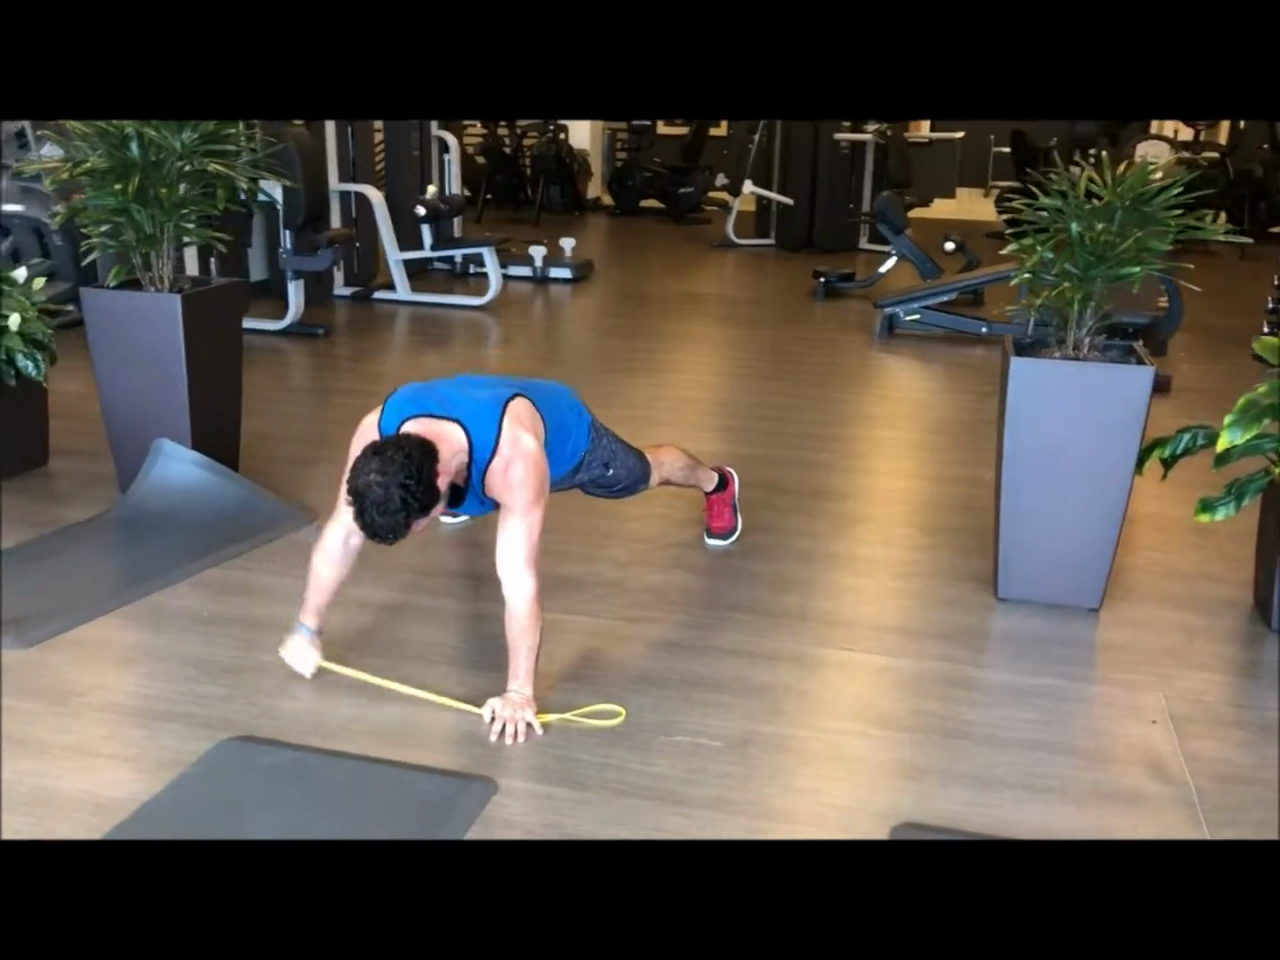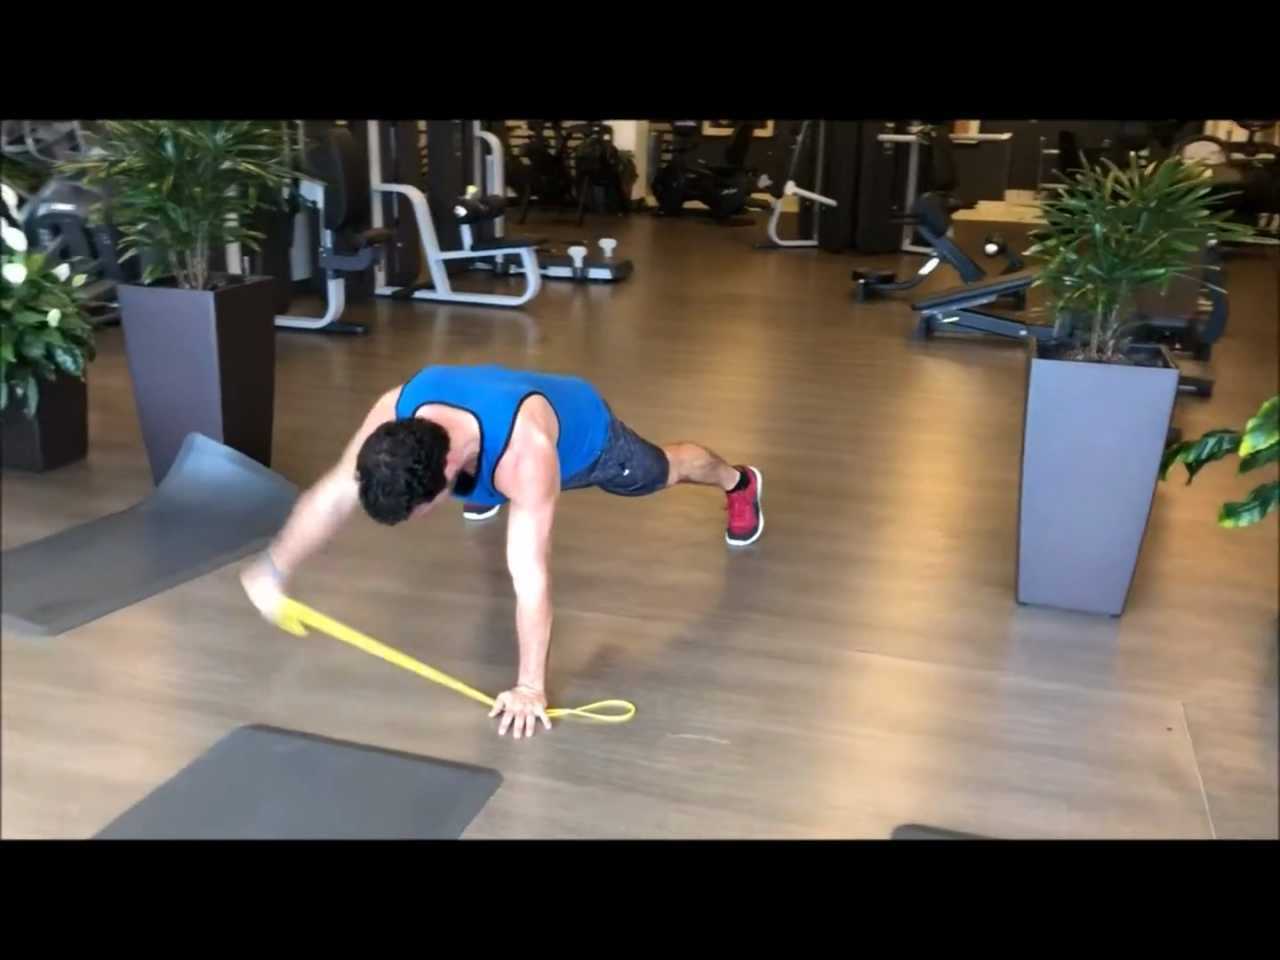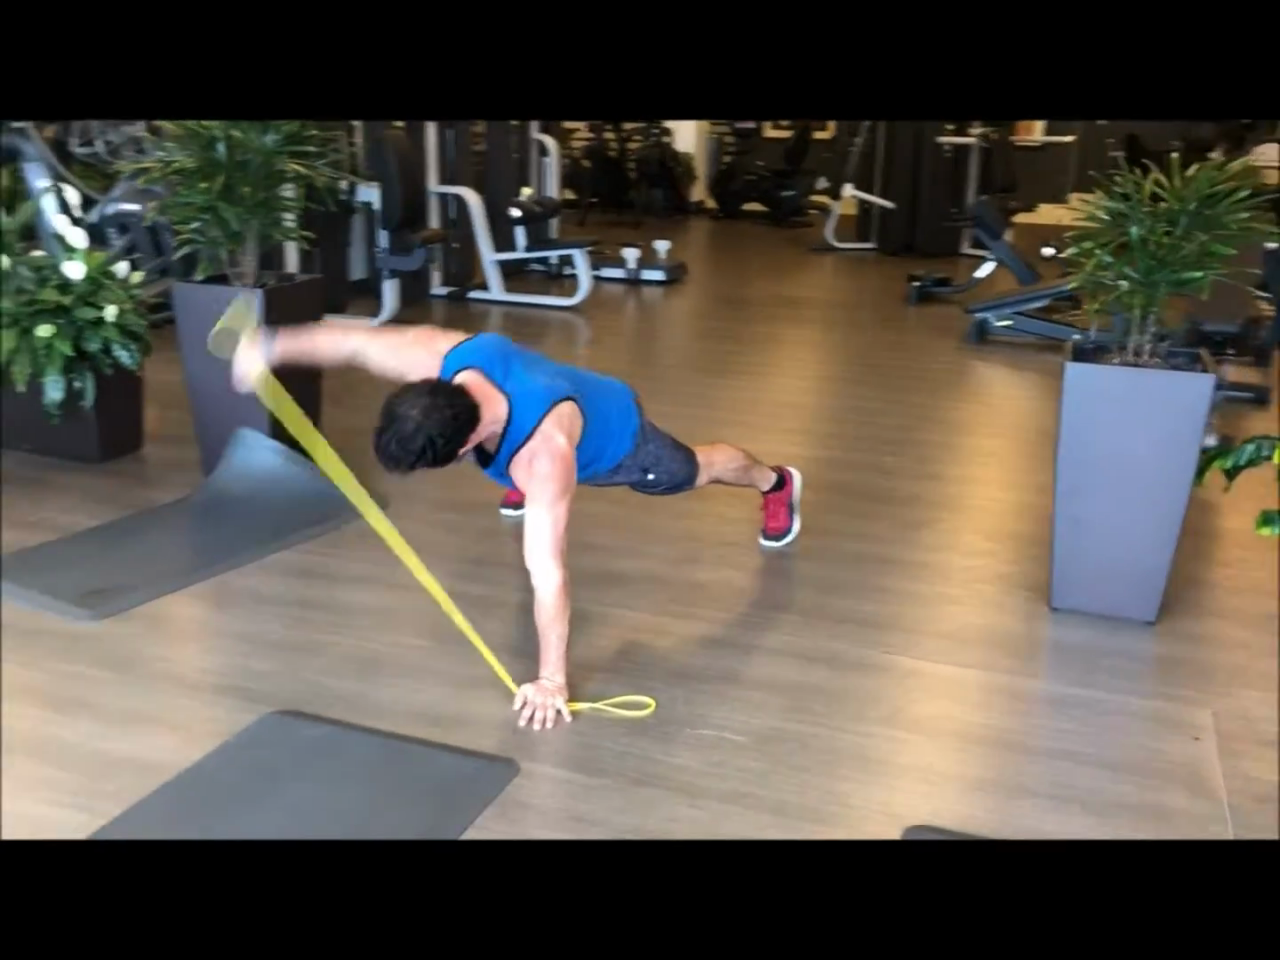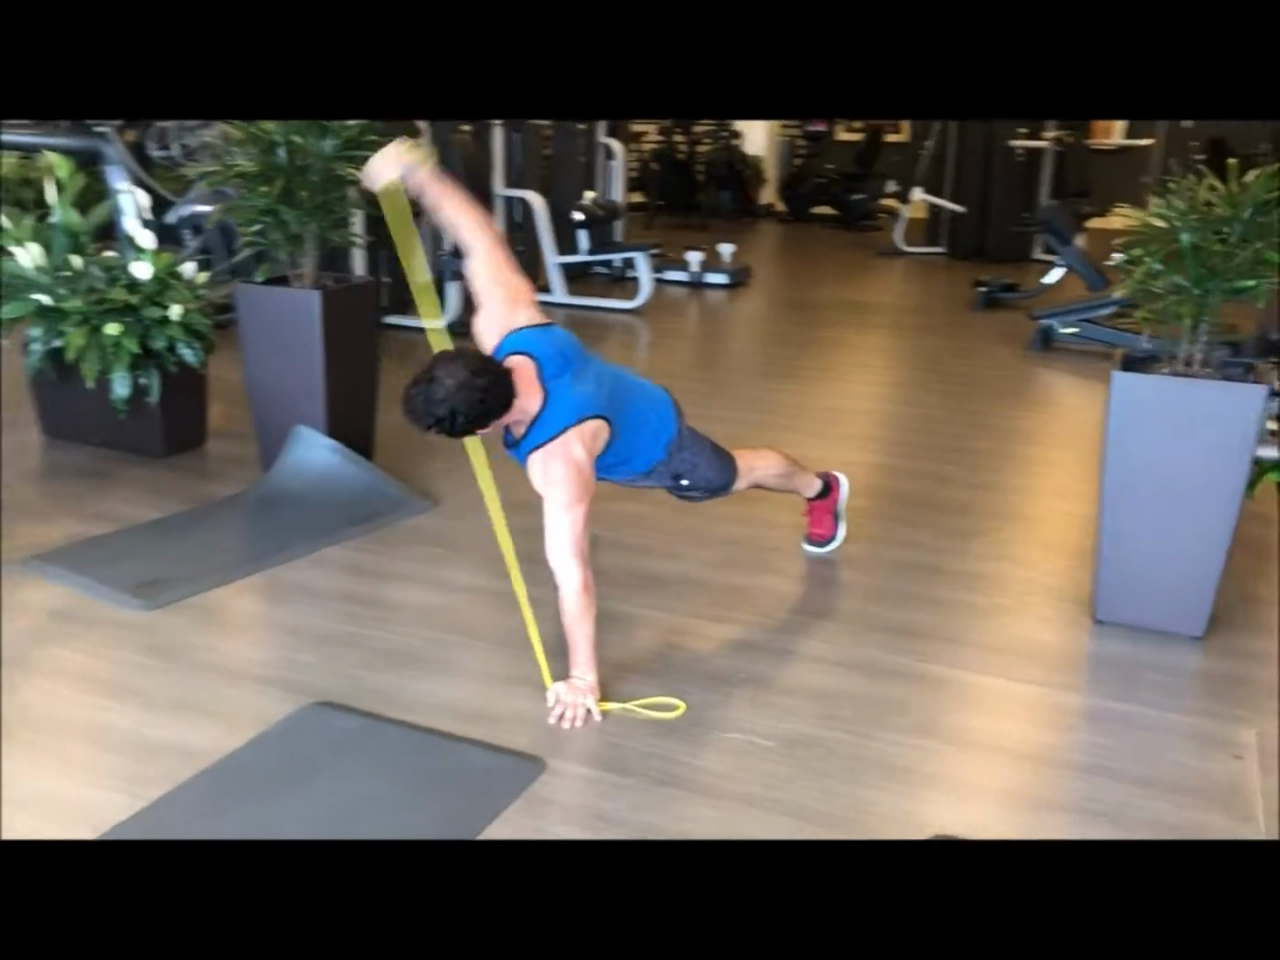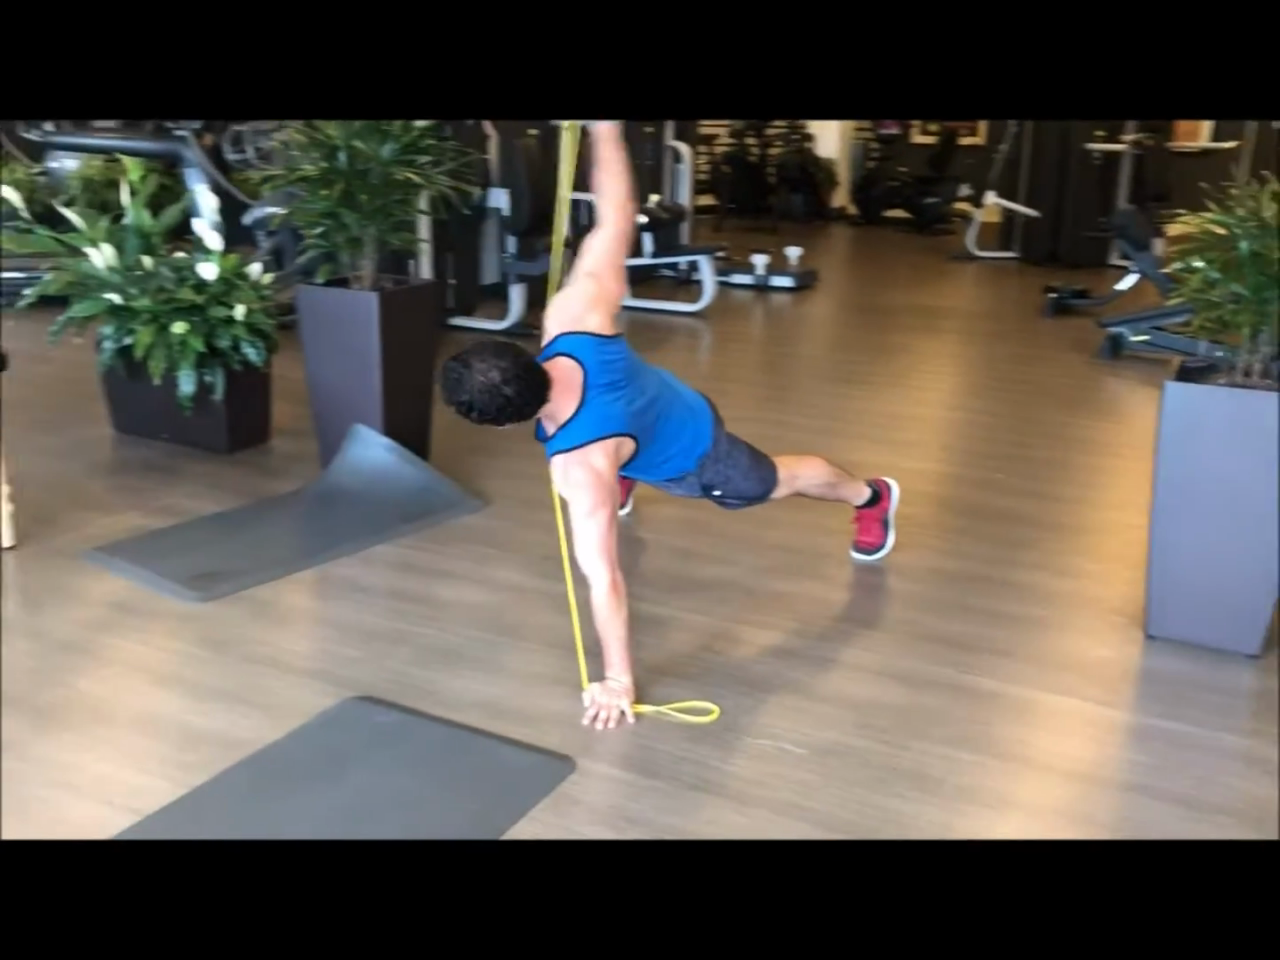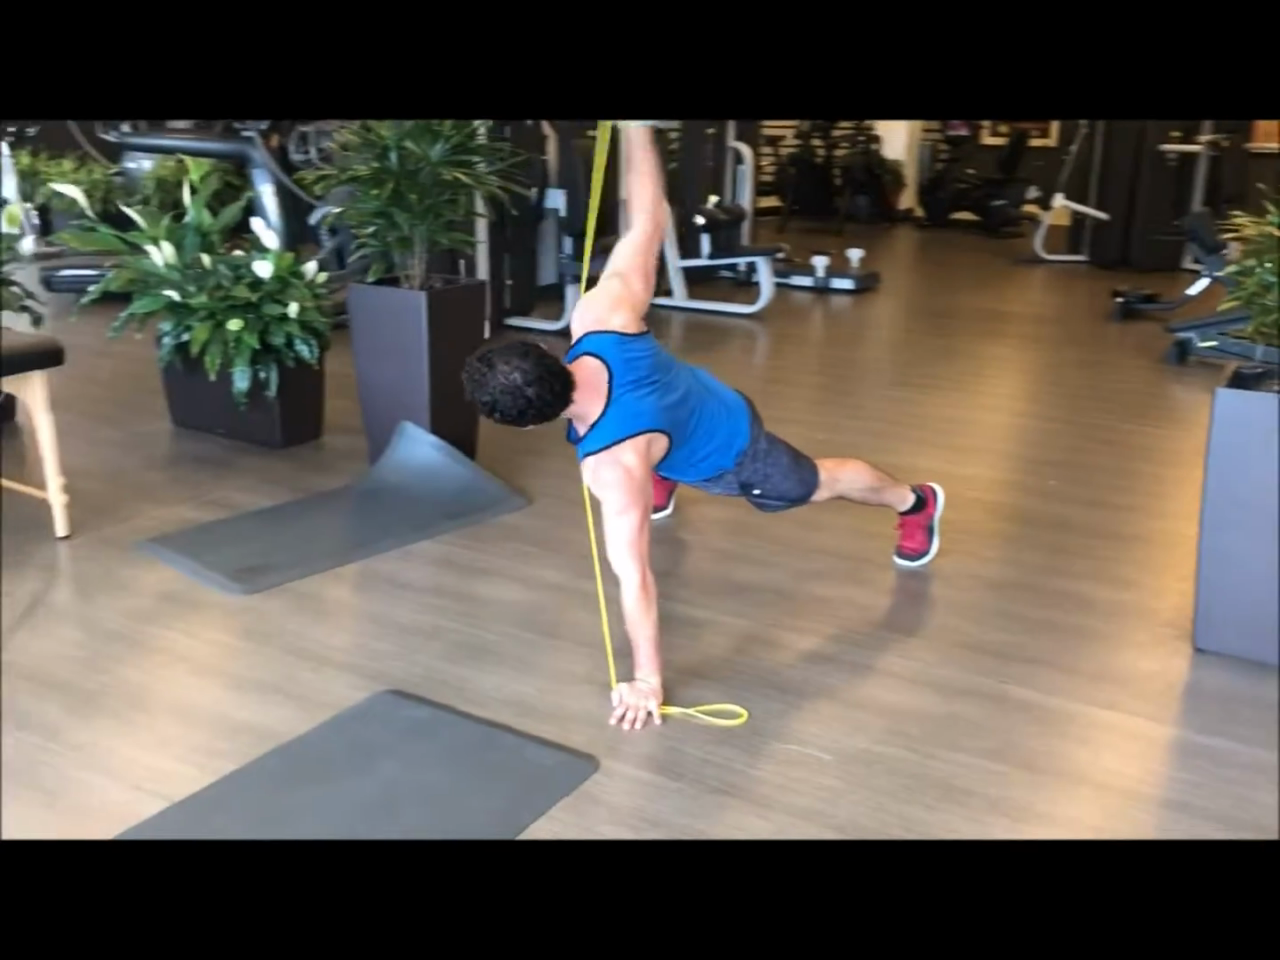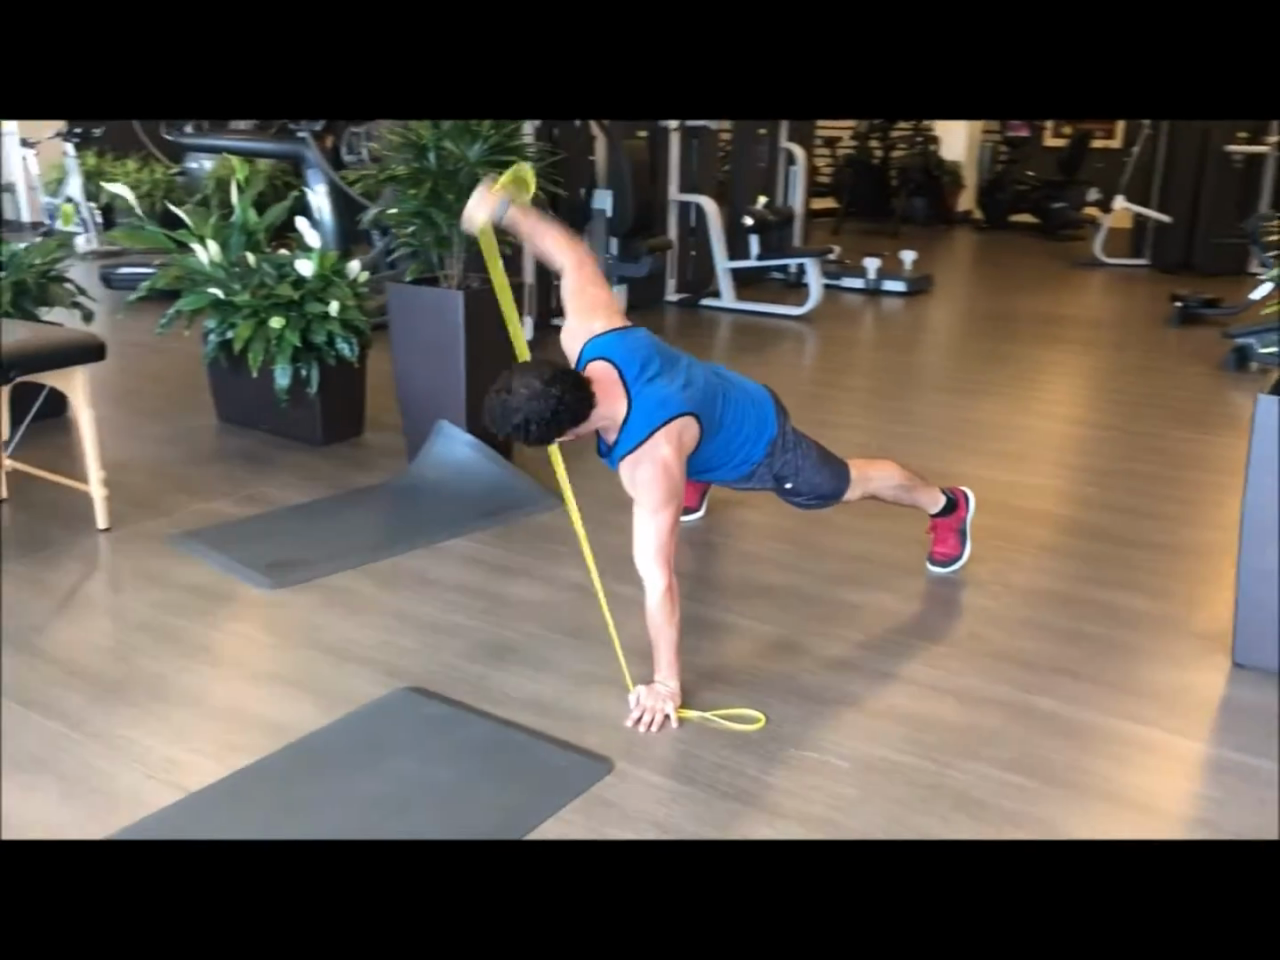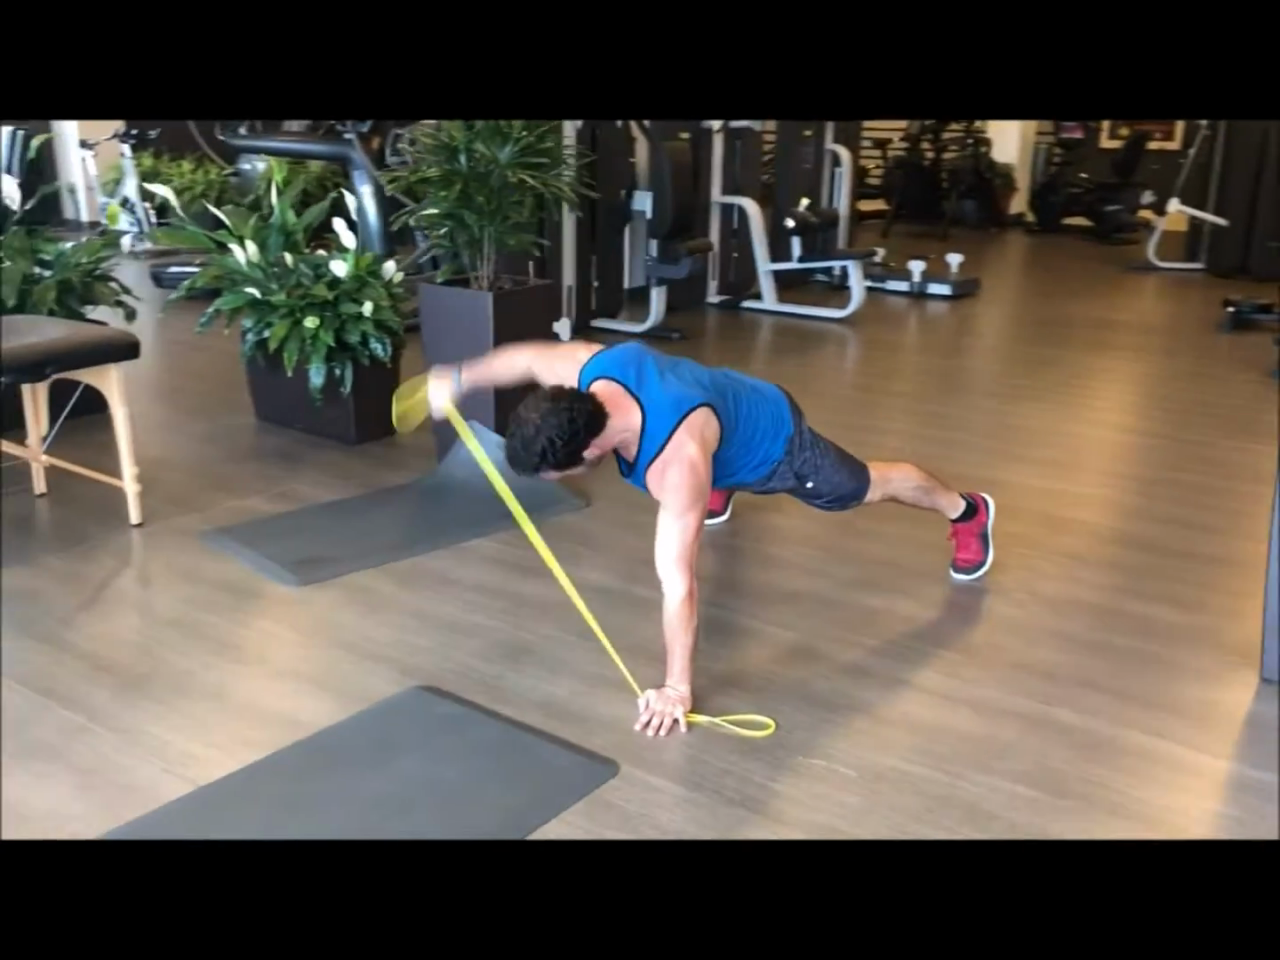
dt=0.2s
person 1, frame 1
left shoulder: (513, 460)
right shoulder: (378, 432)
left elbow: (519, 584)
right elbow: (341, 534)
left wrist: (519, 693)
right wrist: (306, 629)
left hip: (571, 441)
left knee: (647, 472)
right knee: (467, 500)
left ankle: (716, 482)
right ankle: (477, 498)
person 1, frame 2
left shoulder: (522, 456)
right shoulder: (394, 415)
left elbow: (530, 578)
right elbow: (332, 494)
left wrist: (530, 688)
right wrist: (272, 567)
left hip: (590, 441)
left knee: (663, 469)
right knee: (486, 491)
left ankle: (738, 480)
right ankle: (489, 490)
person 1, frame 3
left shoulder: (541, 454)
right shoulder: (449, 358)
left elbow: (547, 573)
right elbow: (357, 341)
left wrist: (551, 681)
right wrist: (273, 344)
left hip: (619, 444)
right hip: (572, 402)
left knee: (695, 469)
left ankle: (775, 482)
person 1, frame 4
left shoulder: (556, 460)
right shoulder: (516, 333)
left elbow: (570, 573)
right elbow: (481, 242)
left wrist: (582, 682)
right wrist: (418, 171)
left hip: (656, 454)
right hip: (627, 403)
left knee: (737, 477)
left ankle: (821, 489)
person 1, frame 5
left shoulder: (580, 463)
right shoulder: (576, 320)
left elbow: (602, 578)
right elbow: (614, 223)
left wrist: (618, 684)
right wrist: (606, 130)
left hip: (694, 459)
right hip: (670, 406)
left knee: (776, 484)
left ankle: (871, 497)
person 1, frame 6
left shoulder: (613, 463)
right shoulder: (603, 319)
left elbow: (633, 578)
right elbow: (645, 223)
left wrist: (647, 682)
right wrist: (636, 133)
left hip: (732, 457)
right hip: (708, 403)
left knee: (819, 485)
left ankle: (916, 502)
person 1, frame 7
left shoulder: (648, 459)
right shoulder: (594, 340)
left elbow: (658, 580)
right elbow: (574, 257)
left wrist: (665, 685)
right wrist: (506, 210)
left hip: (761, 452)
right hip: (731, 402)
left knee: (848, 485)
left ankle: (946, 506)
right ankle: (693, 481)
person 1, frame 8
left shoulder: (673, 458)
right shoulder: (590, 372)
left elbow: (678, 581)
right elbow: (532, 358)
left wrist: (676, 686)
right wrist: (459, 378)
left hip: (776, 449)
right hip: (737, 401)
left knee: (866, 484)
left ankle: (966, 509)
right ankle: (719, 488)
